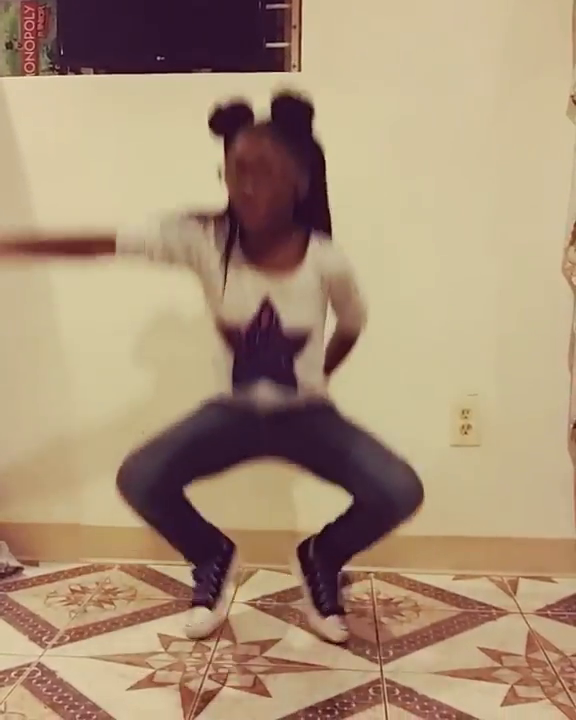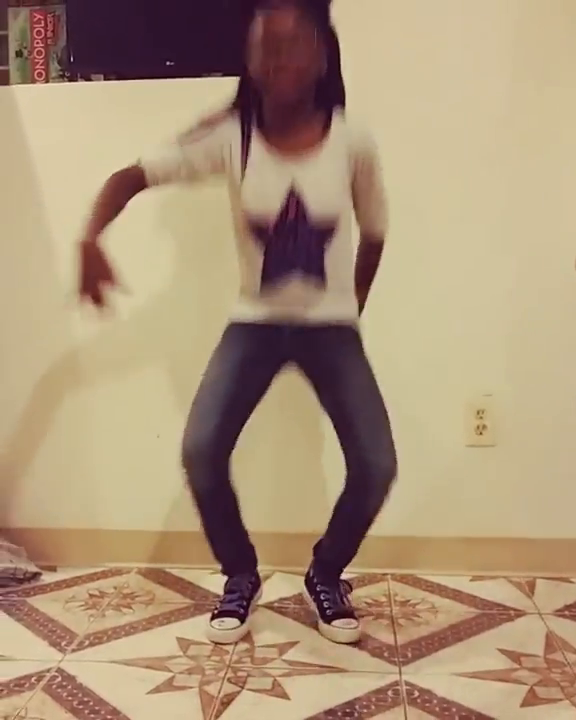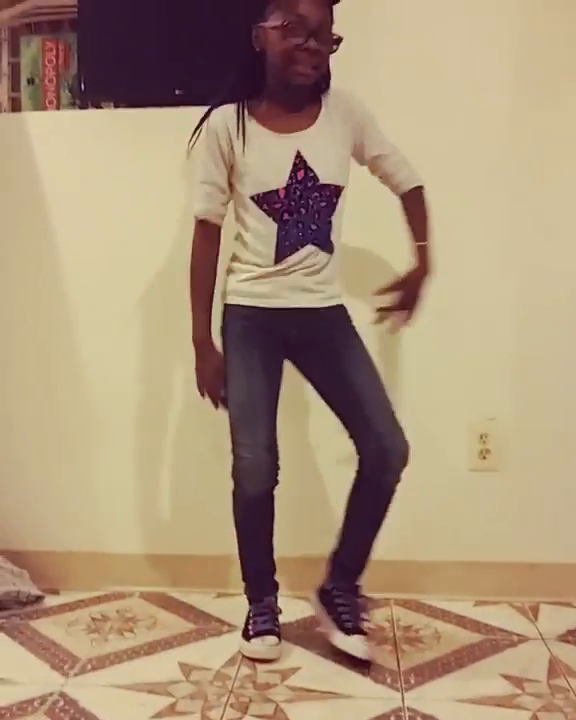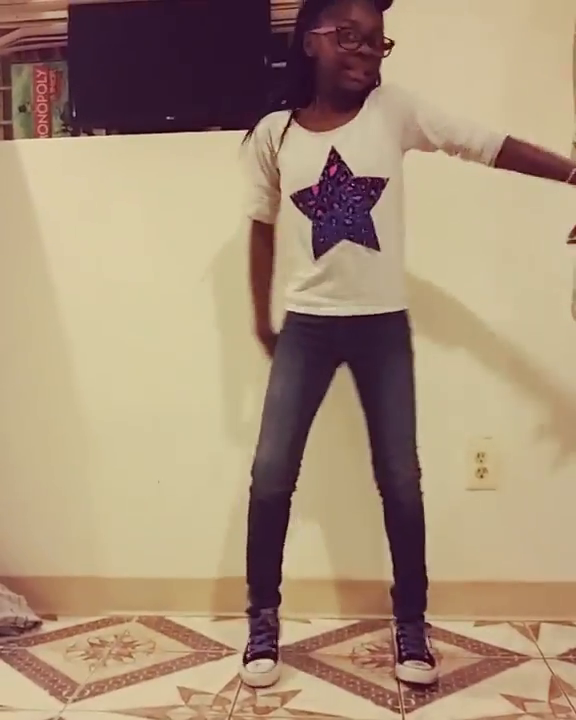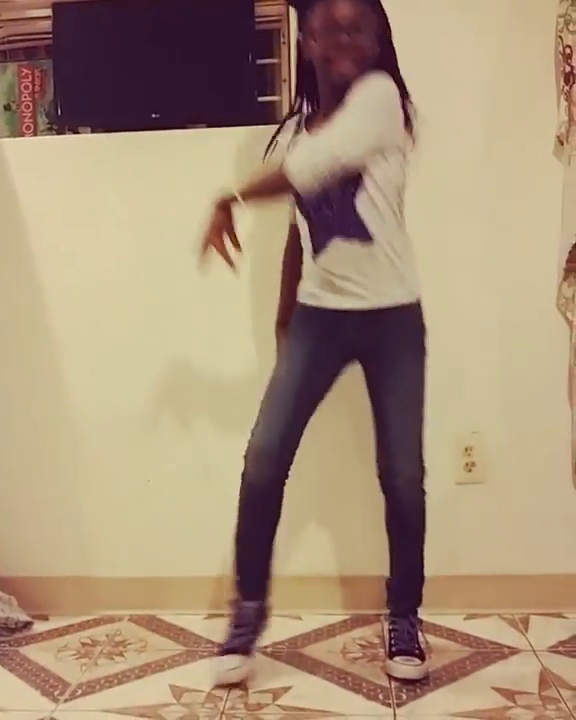
dt=0.4s
person 1, frame 1
left shoulder: (329, 261)
right shoulder: (202, 241)
left elbow: (350, 327)
right elbow: (102, 243)
left wrist: (312, 381)
left hip: (307, 415)
right hip: (233, 412)
left knee: (400, 494)
right knee: (139, 480)
left ankle: (321, 557)
right ankle: (212, 556)
person 1, frame 2
left shoulder: (352, 142)
right shoulder: (228, 140)
left elbow: (374, 234)
right elbow: (135, 175)
left wrist: (351, 312)
right wrist: (90, 238)
left hip: (330, 329)
right hip: (253, 327)
left knee: (375, 466)
right knee: (201, 452)
left ankle: (326, 572)
right ankle: (240, 574)
person 1, frame 3
left shoulder: (347, 113)
right shoulder: (226, 125)
left elbow: (406, 181)
right elbow: (207, 231)
left wrist: (421, 261)
right wrist: (201, 340)
left hip: (325, 315)
right hip: (250, 316)
left knee: (386, 449)
right knee: (255, 469)
left ankle: (341, 588)
right ankle: (262, 601)
person 1, frame 4
left shoulder: (394, 110)
right shoulder: (274, 132)
left elbow: (490, 145)
right elbow: (262, 227)
right wrist: (260, 319)
left hip: (384, 324)
right hip: (307, 324)
left knee: (400, 479)
right knee: (271, 471)
left ankle: (410, 621)
right ankle: (263, 617)
person 1, frame 5
left shoulder: (380, 97)
right shoulder: (299, 128)
left elbow: (310, 168)
left wrist: (229, 200)
right wrist: (281, 316)
left hip: (391, 315)
right hip: (316, 316)
left knee: (402, 476)
right knee: (264, 458)
left ankle: (403, 618)
right ankle: (249, 609)
